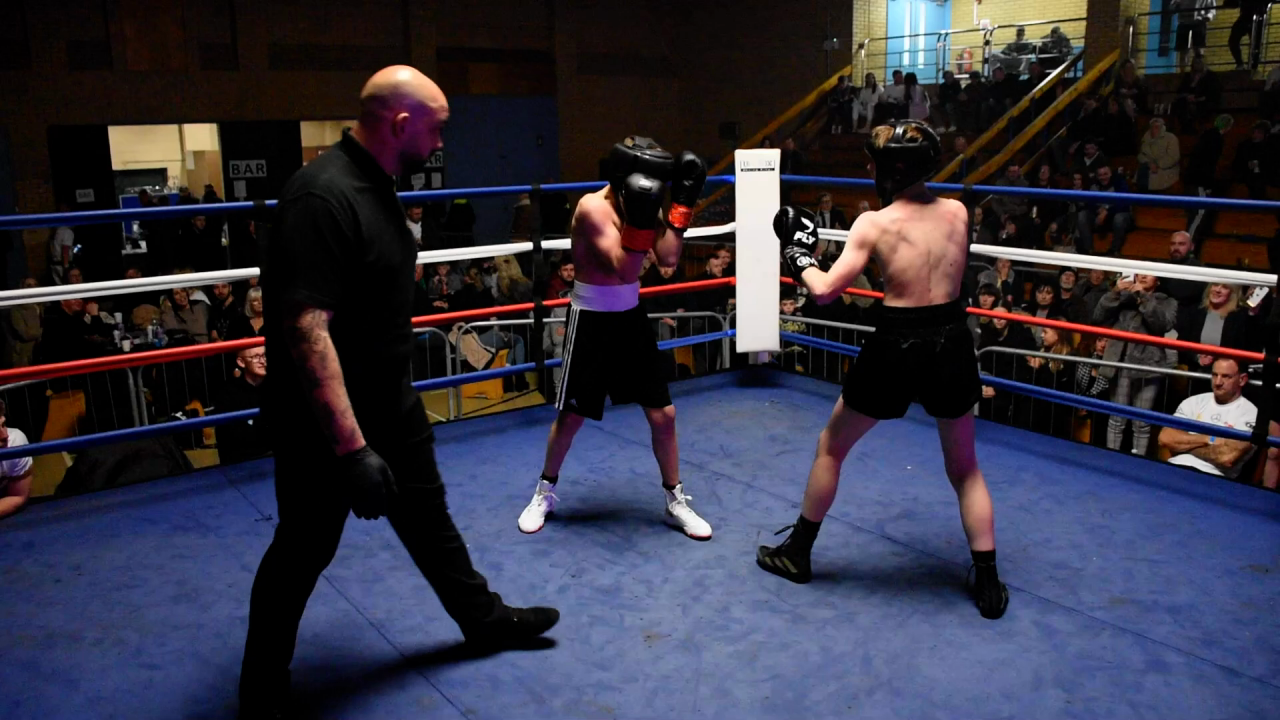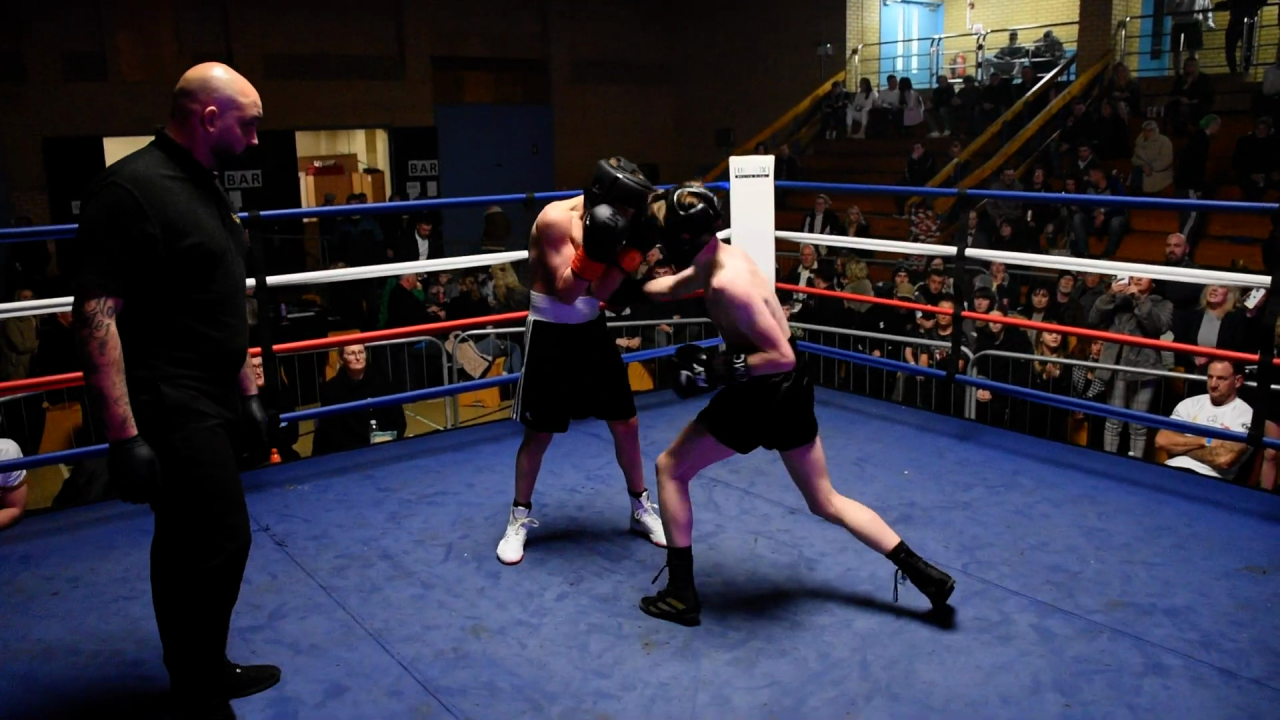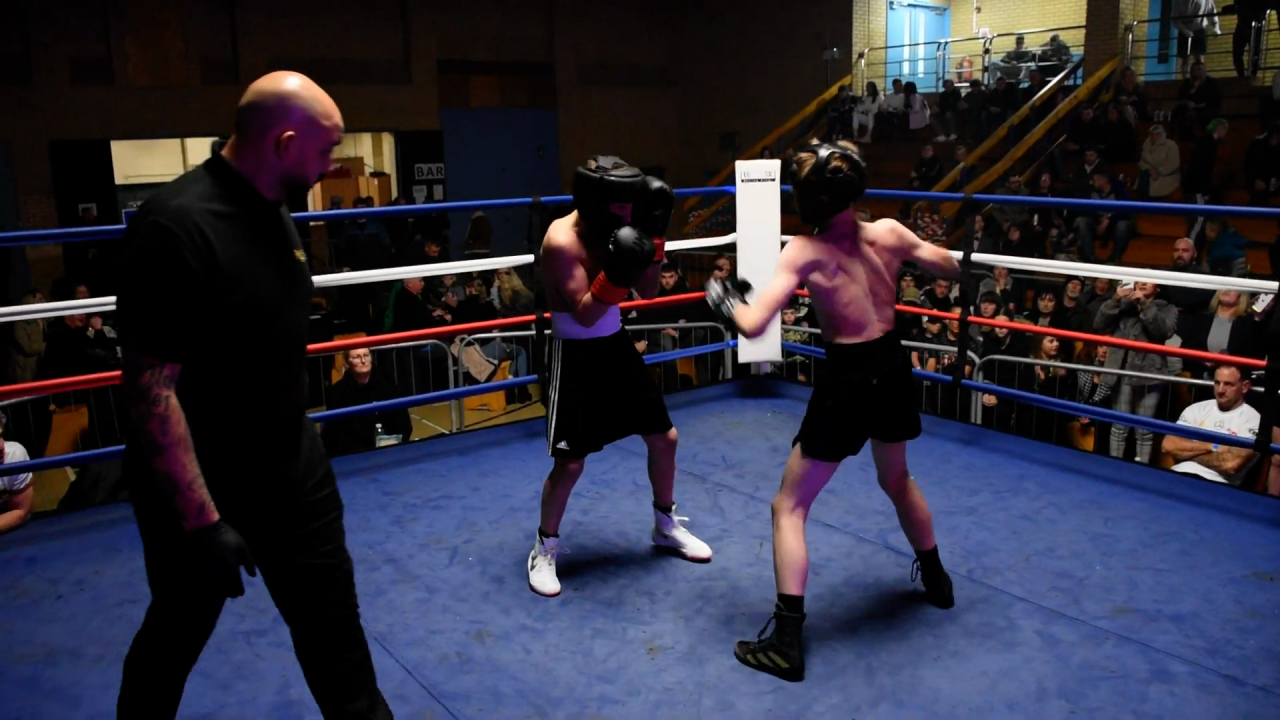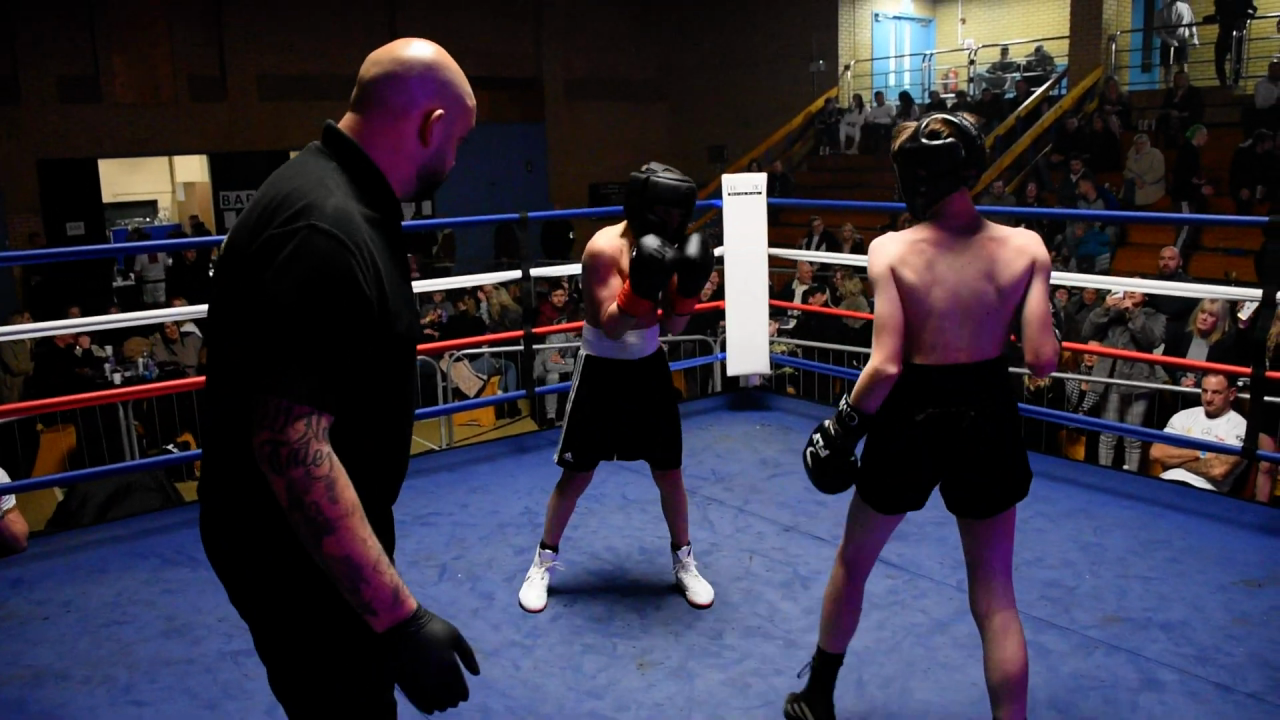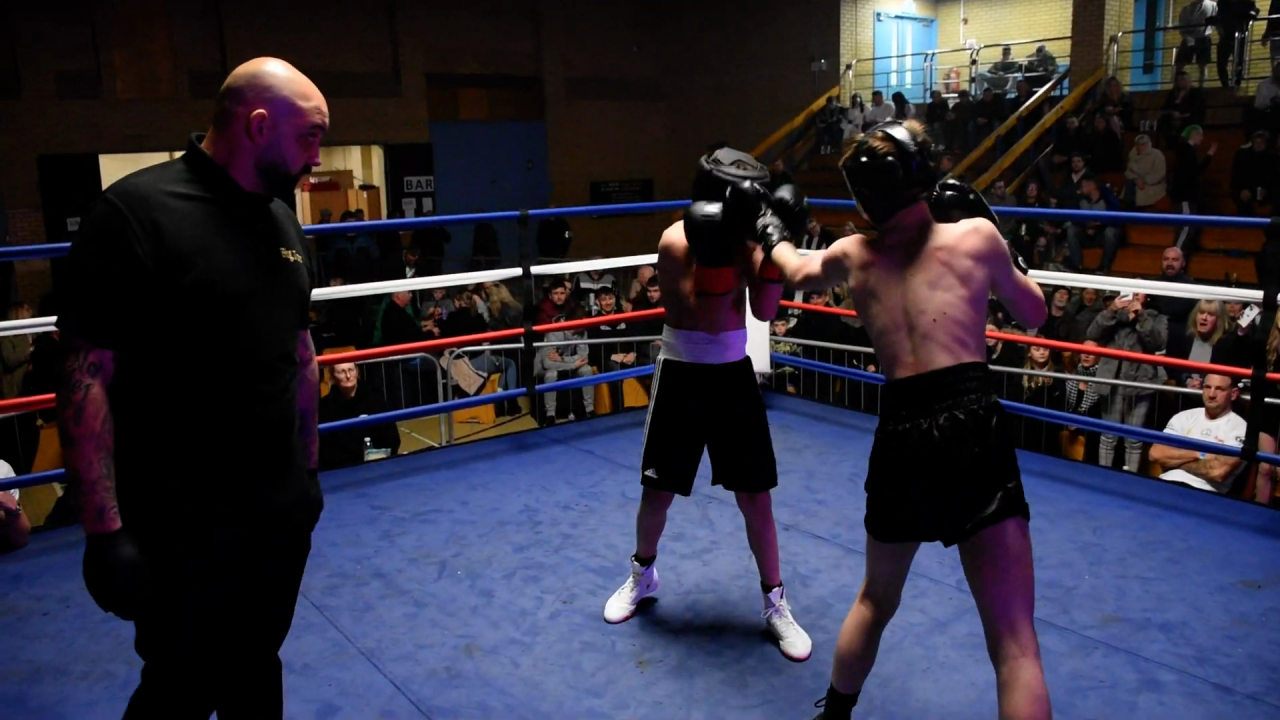
dt=1s
person 1, frame 1
left shoulder: (378, 186)
right shoulder: (322, 197)
right elbow: (307, 331)
right wrist: (352, 447)
left hip: (386, 400)
right hip: (325, 416)
left knee: (425, 511)
right knee: (304, 546)
left ankle: (485, 619)
person 1, frame 2
left shoulder: (203, 187)
right shoulder: (131, 188)
right elbow: (97, 316)
left wrist: (249, 395)
right wrist: (123, 433)
left hip: (210, 401)
right hip: (169, 407)
left knee: (187, 542)
right knee: (218, 545)
person 1, frame 3
left shoulder: (272, 215)
right shoulder: (176, 226)
right elbow: (150, 386)
right wrist: (201, 520)
left hip: (288, 462)
right hip: (203, 482)
left knee: (330, 604)
right knee: (179, 626)
person 1, frame 4
left shoulder: (345, 205)
right shoulder: (320, 230)
right elbow: (291, 447)
right wrist: (398, 616)
left hip: (334, 531)
right hip: (300, 547)
person 1, frame 5
left shoulder: (282, 221)
right shoulder: (136, 212)
right elbow: (84, 378)
left wrist: (309, 467)
right wrist: (105, 529)
left hip: (280, 501)
right hip: (179, 514)
person 2, frame 1
left shoulder: (875, 224)
right shoulder: (957, 212)
left elbow: (823, 290)
left wrist: (800, 247)
left hip: (896, 348)
right hip: (952, 345)
left knee: (830, 447)
right knee: (965, 469)
left ankle: (797, 552)
right ankle: (987, 584)
person 2, frame 2
left shoulder: (726, 282)
right shoulder: (719, 256)
left elbow: (781, 356)
right elbow: (679, 284)
left wrist: (715, 370)
left hip: (759, 395)
right hip: (791, 392)
left knee: (670, 469)
right knee: (826, 502)
left ankle: (681, 592)
right ankle: (923, 575)
person 2, frame 3
left shoulder: (805, 252)
right shoulder: (886, 233)
left elbow: (752, 324)
right elbow: (947, 265)
left wrist: (721, 299)
left hip: (850, 387)
right hip: (895, 377)
left knee: (789, 508)
right knee: (897, 479)
left ankle: (786, 639)
right ankle: (936, 579)
person 2, frame 4
left shoulder: (891, 252)
right shoulder: (1024, 248)
left elbow: (885, 367)
right elbow: (1042, 361)
left wrist: (841, 426)
left hip: (910, 422)
right hip: (987, 422)
left knee: (853, 561)
right knee: (994, 597)
person 2, frame 5
left shoulder: (854, 257)
right shoulder: (974, 237)
left elbow: (799, 271)
right elbow: (1033, 313)
left wrist: (771, 236)
left hip: (899, 441)
right hip: (971, 435)
left knee: (876, 599)
right knee: (1013, 639)
person 3, frame 1
left shoulder: (639, 205)
right shoulder: (593, 208)
left elbow: (668, 259)
right elbow: (624, 269)
left wrist: (683, 201)
right wrist: (643, 218)
left hip: (631, 318)
right hip: (591, 322)
left knee: (663, 414)
right knee: (571, 417)
left ankle: (676, 500)
right ankle: (544, 492)
person 3, frame 2
left shoulder: (609, 226)
right shoulder: (555, 219)
left elbow: (602, 293)
right elbow: (565, 292)
left wrist: (634, 247)
right wrist: (593, 250)
left hip: (592, 331)
right hip: (550, 334)
left knee: (626, 424)
right knee: (538, 434)
left ankle: (642, 509)
right ankle: (519, 519)
person 3, frame 3
left shoulder: (612, 231)
right shoulder: (562, 241)
left elbow: (646, 292)
right elbow: (585, 314)
left wrist: (653, 234)
right wrist: (614, 274)
left hip: (616, 345)
right hip: (577, 354)
left knee: (664, 437)
right knee: (569, 463)
left ankle: (668, 523)
right ankle: (544, 549)
person 3, frame 4
left shoulder: (668, 251)
right shoulder: (604, 248)
left elbow: (676, 326)
right elbow: (613, 327)
left wrist: (688, 289)
right wrist: (641, 285)
left hip: (649, 367)
right hip: (601, 370)
left knee: (669, 473)
right knee: (575, 476)
left ankle: (684, 562)
right ankle: (544, 561)
person 3, frame 5
left shoulder: (749, 238)
right shoulder: (678, 240)
left elbow: (766, 310)
right elbow: (709, 319)
right wrist: (715, 256)
left hip: (734, 375)
right hip: (682, 377)
left knee: (756, 498)
right knee: (659, 491)
left ankle: (776, 605)
right ankle: (641, 576)
